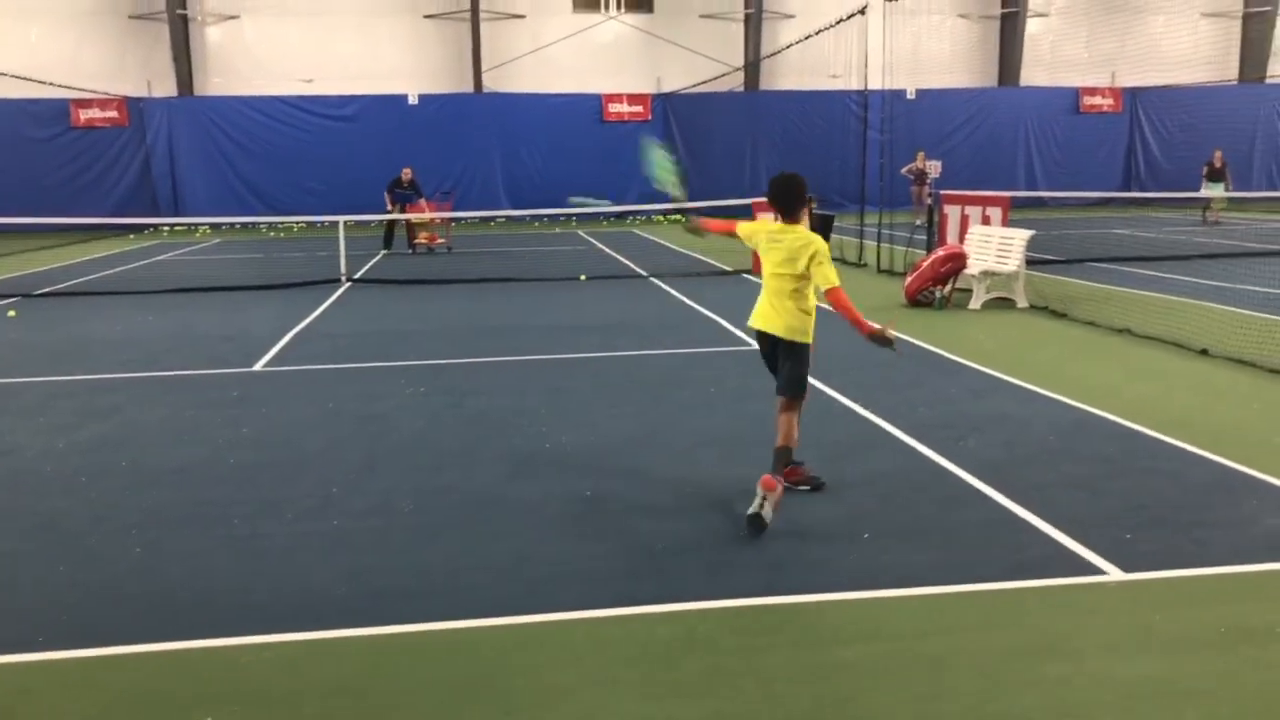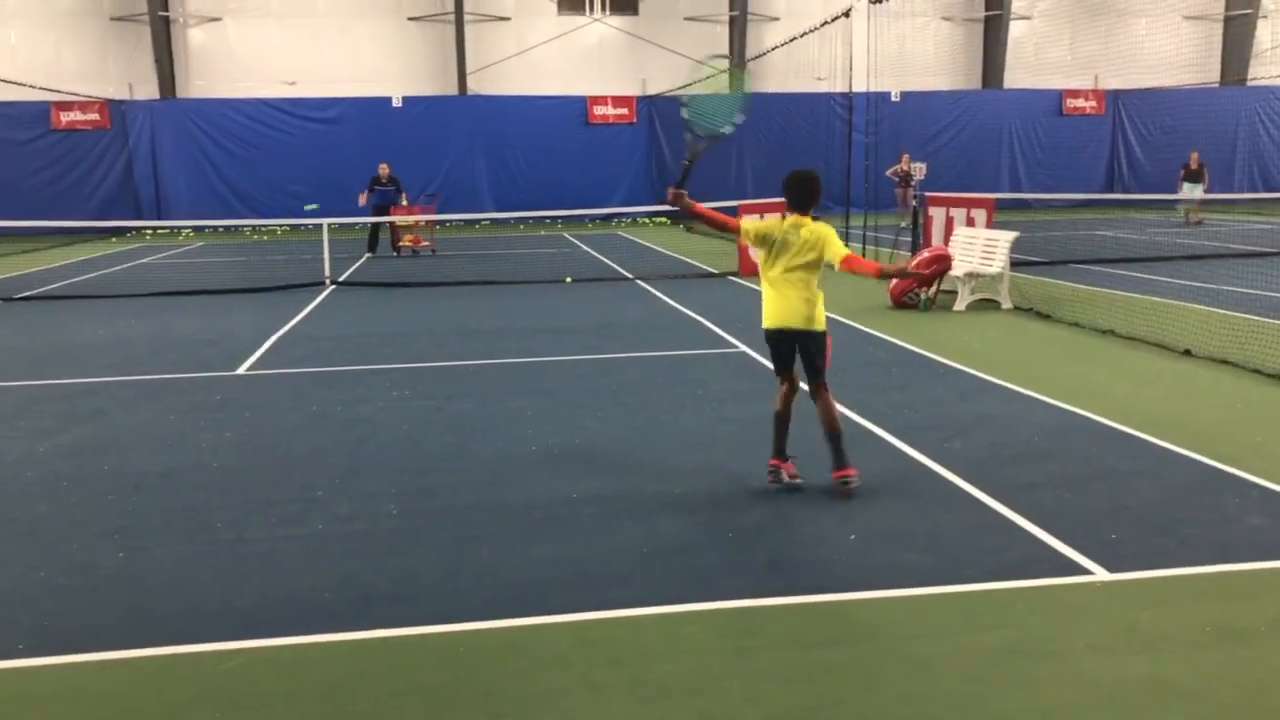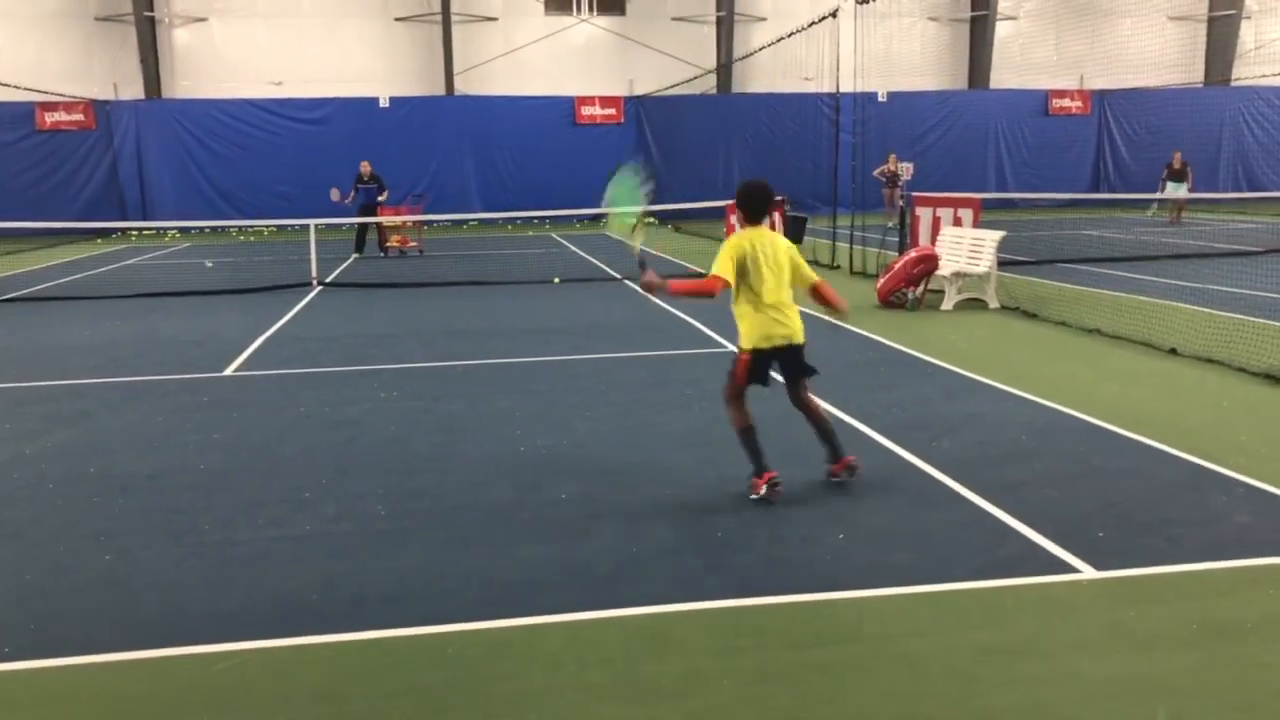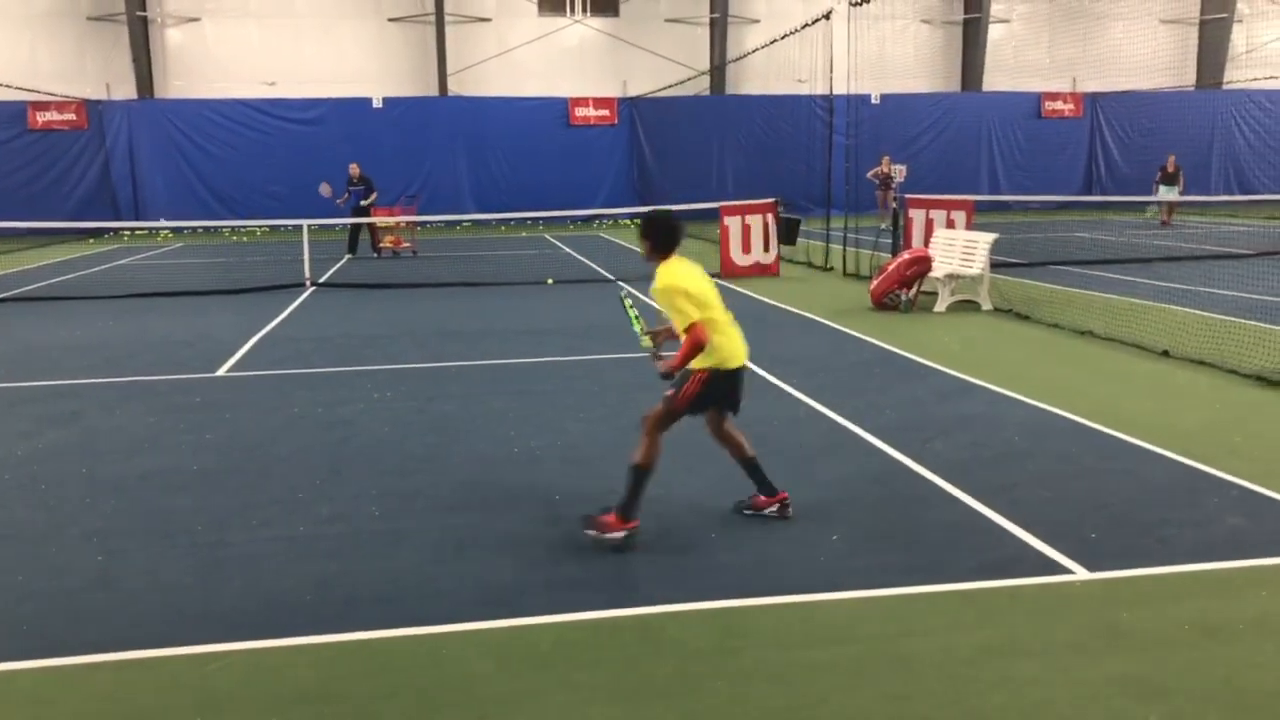
dt=0.3s
person 1, frame 1
left shoulder: (762, 232)
right shoulder: (813, 244)
left elbow: (731, 226)
right elbow: (832, 292)
left wrist: (700, 224)
right wrist: (867, 329)
left hip: (763, 326)
right hip: (794, 332)
left knee: (791, 396)
right knee: (788, 409)
left ankle: (786, 466)
right ankle: (771, 481)
person 1, frame 2
left shoulder: (769, 229)
right shoulder: (822, 235)
left elbow: (731, 226)
right elbow: (848, 260)
left wrist: (686, 205)
right wrist: (887, 270)
left hip: (776, 323)
right hip: (809, 323)
left knee: (788, 386)
right knee: (820, 392)
left ankle: (778, 461)
right ankle: (844, 470)
person 1, frame 3
left shoulder: (734, 245)
right shoulder: (783, 244)
left elbow: (713, 287)
right elbow: (816, 287)
left wrist: (664, 286)
right wrist: (839, 306)
left hip: (759, 338)
right hip: (792, 333)
left knee: (734, 398)
right knee: (800, 395)
left ankle: (762, 474)
right ankle: (840, 460)
person 1, frame 4
left shoulder: (665, 283)
right shoulder: (689, 269)
left elbow: (699, 336)
left wrist: (671, 366)
right wrist: (673, 335)
left hip: (713, 362)
right hip: (733, 356)
left knee: (652, 426)
right knee: (719, 427)
left ankle: (623, 517)
right ankle: (772, 496)
